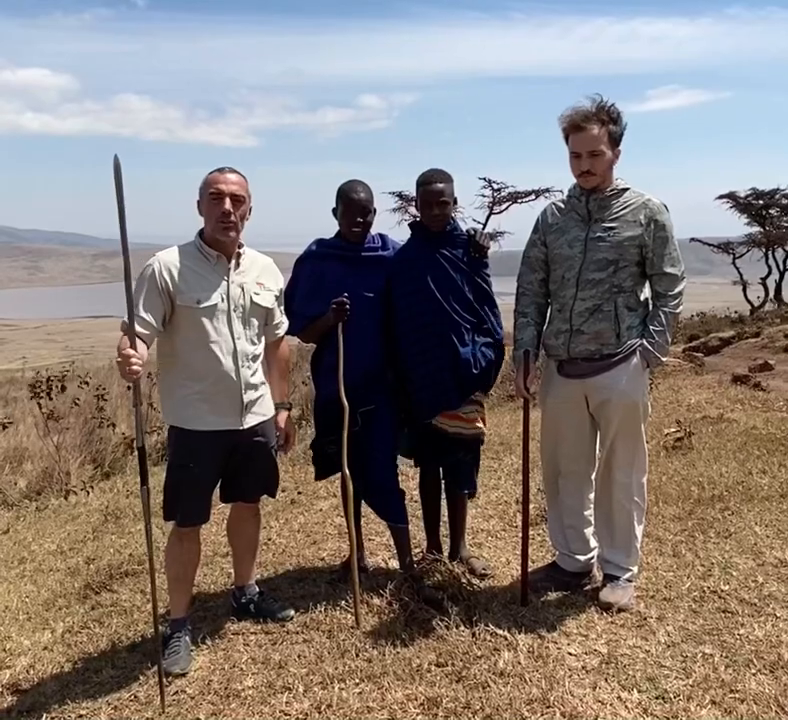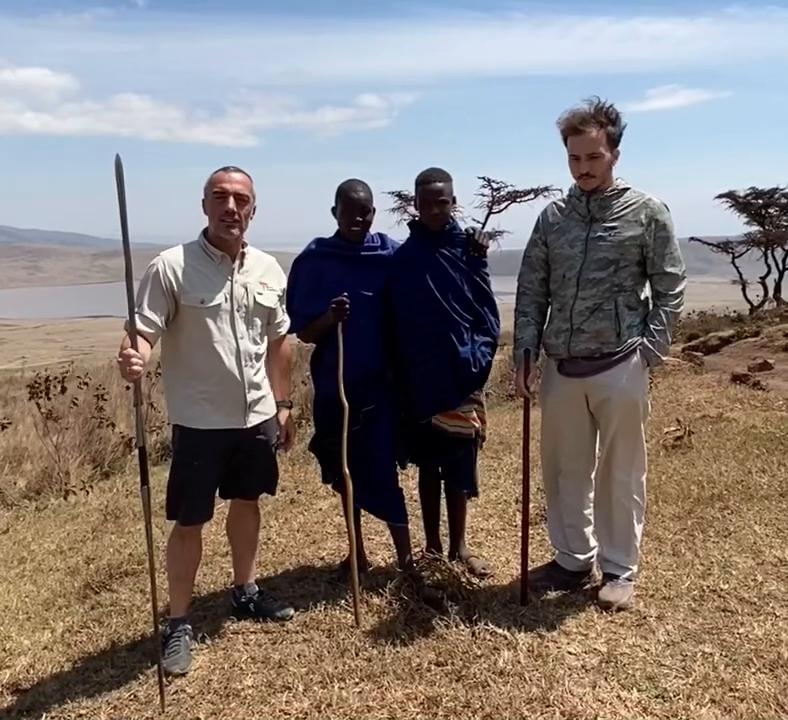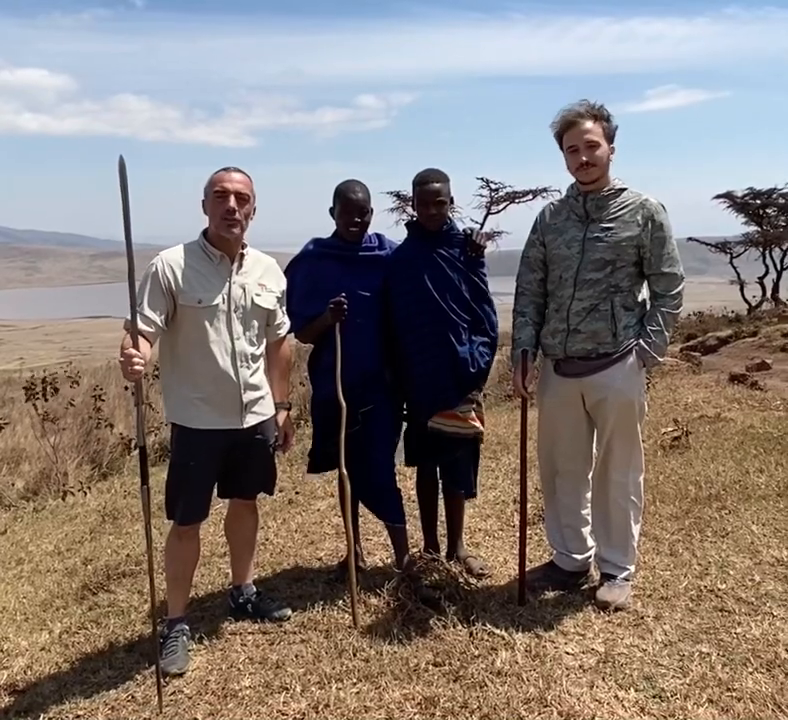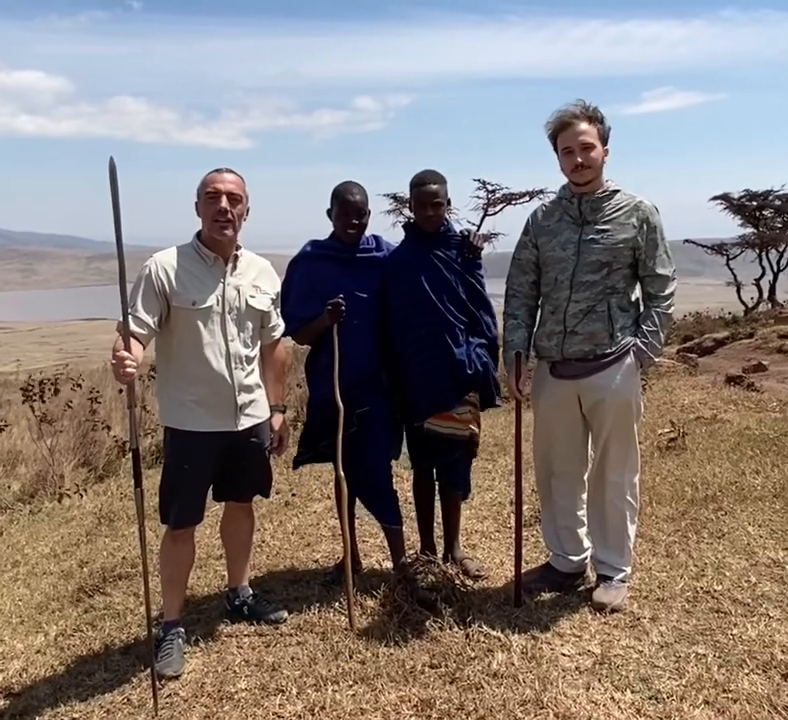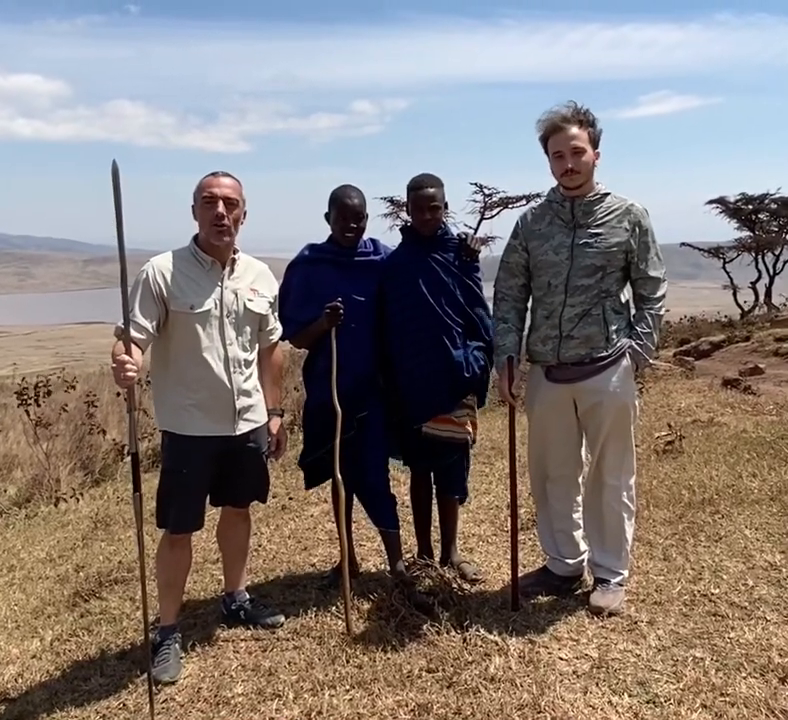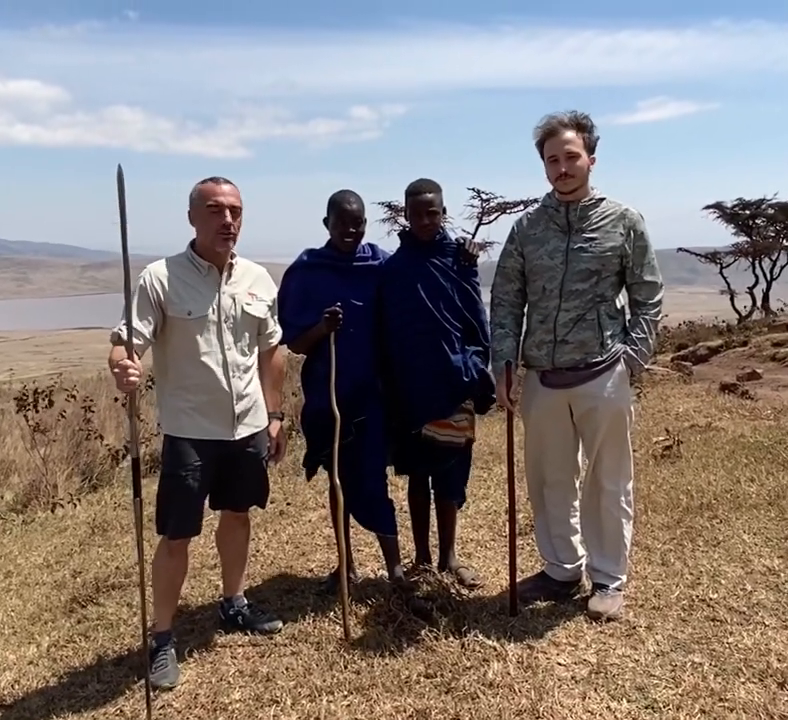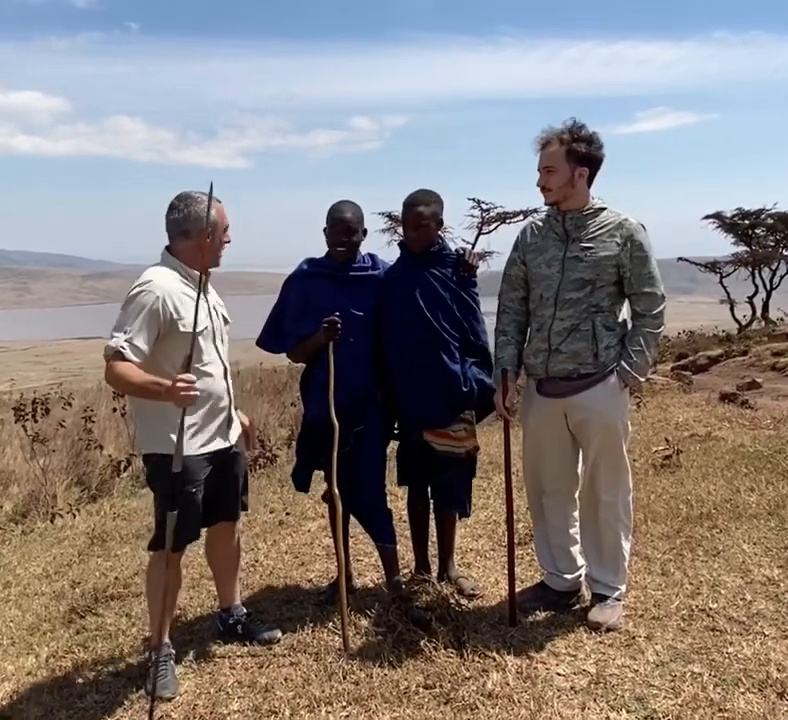
dt=0.5s
person 1, frame 1
left shoulder: (646, 213)
right shoulder: (552, 217)
left elbow: (669, 289)
right elbow: (530, 292)
left wrist: (648, 352)
right wrist: (524, 355)
left hip: (619, 368)
right hip: (560, 368)
left knee: (621, 474)
right knee: (564, 472)
left ankle: (620, 571)
right ankle: (574, 562)
person 1, frame 2
left shoulder: (647, 212)
right shoulder: (553, 216)
left elbow: (670, 289)
right elbow: (531, 290)
left wrist: (649, 350)
right wrist: (525, 353)
left hip: (620, 367)
right hip: (560, 367)
left knee: (621, 472)
right knee: (564, 470)
left ankle: (619, 569)
right ankle: (574, 559)
person 1, frame 3
left shoulder: (644, 212)
right shoulder: (550, 217)
left elbow: (669, 290)
right elbow: (529, 290)
left wrist: (647, 351)
right wrist: (522, 352)
left hip: (616, 367)
right hip: (557, 367)
left knee: (618, 472)
right knee: (561, 470)
left ankle: (617, 569)
right ankle: (571, 560)
person 1, frame 4
left shoulder: (637, 213)
right shoulder: (542, 218)
left elbow: (660, 290)
right elbow: (520, 292)
left wrist: (642, 352)
right wrist: (514, 355)
left hip: (613, 368)
right hip: (552, 369)
left knee: (614, 474)
right knee: (557, 472)
left ankle: (613, 570)
right ankle: (567, 561)
person 1, frame 5
left shoulder: (628, 216)
right shoulder: (531, 222)
left elbow: (652, 293)
right elbow: (508, 296)
left wrist: (637, 353)
right wrist: (505, 360)
left hip: (607, 371)
right hip: (546, 372)
left knee: (610, 477)
right knee: (551, 477)
left ankle: (610, 573)
right ankle: (563, 564)
person 1, frame 6
left shoulder: (623, 221)
right shoulder: (526, 227)
left elbow: (648, 297)
right elbow: (505, 300)
left wrist: (633, 358)
right wrist: (503, 366)
left hip: (603, 375)
right hip: (542, 378)
left knee: (608, 482)
right knee: (549, 482)
left ankle: (608, 578)
right ankle: (562, 570)
person 1, frame 7
left shoulder: (623, 232)
right shoulder: (531, 235)
left elbow: (650, 310)
right elbow: (511, 309)
left wrist: (629, 372)
right wrist: (505, 373)
left hip: (599, 387)
right hip: (541, 387)
left knee: (606, 492)
right knee: (548, 491)
left ankle: (608, 589)
right ankle: (561, 580)
person 2, frame 1
left shoulder: (265, 270)
right shoulder: (166, 267)
right elbow: (138, 332)
left wrist: (281, 406)
right wrist: (130, 357)
left hip: (255, 417)
right hip: (196, 423)
left knee: (247, 506)
right knee: (187, 524)
left ankle: (245, 593)
right ankle: (178, 625)
person 2, frame 2
left shoulder: (269, 269)
right shoulder: (171, 267)
right elbow: (142, 332)
left wrist: (283, 404)
right wrist: (133, 357)
left hip: (257, 416)
right hip: (200, 421)
left knee: (247, 502)
right knee: (189, 521)
left ankle: (246, 591)
right ankle: (178, 624)
person 2, frame 3
left shoulder: (268, 270)
right shoulder: (170, 266)
right elbow: (142, 330)
left wrist: (281, 406)
right wrist: (133, 357)
left hip: (254, 415)
right hip: (196, 419)
left knee: (244, 502)
right knee: (186, 521)
left ankle: (243, 592)
right ankle: (175, 623)
person 2, frame 4
left shoulder: (262, 272)
right shoulder: (164, 268)
right elbow: (135, 333)
left wrist: (277, 409)
right wrist: (126, 358)
left hip: (250, 418)
right hip: (191, 423)
left knee: (241, 505)
right knee: (181, 525)
left ankle: (239, 594)
right ankle: (171, 627)
person 2, frame 5
left shoulder: (259, 275)
right shoulder: (161, 272)
right elbow: (131, 338)
left wrist: (273, 412)
right wrist: (125, 363)
left hip: (247, 422)
right hip: (188, 426)
left knee: (238, 510)
right knee: (178, 529)
left ankle: (236, 599)
right ankle: (167, 632)
person 2, frame 6
left shoulder: (258, 278)
right shoulder: (159, 278)
left elbow: (270, 351)
right elbow: (126, 343)
left wrist: (274, 415)
right wrist: (123, 367)
left hip: (247, 427)
right hip: (189, 432)
left knee: (237, 515)
right knee: (176, 535)
left ankle: (234, 604)
right ankle: (162, 638)
person 2, frame 7
left shoulder: (203, 286)
right shoulder: (155, 289)
right elbow: (116, 367)
left wrist: (237, 414)
right wrist: (165, 389)
left hip: (222, 435)
right hip: (177, 446)
left knee: (225, 525)
right knee: (170, 545)
left ankle: (232, 614)
right ankle: (159, 648)
person 3, frame 1
left shoulder: (469, 248)
right shoulder: (404, 257)
left elbow: (485, 307)
right elbow: (398, 323)
left wrist: (484, 357)
right wrist: (402, 380)
left hip: (463, 374)
right hip: (422, 379)
left knee: (460, 464)
right knee: (429, 463)
left ankle: (459, 546)
right ankle: (433, 546)
person 3, frame 2
left shoulder: (467, 247)
right shoulder: (404, 256)
left elbow: (485, 307)
right elbow: (398, 321)
left wrist: (482, 355)
right wrist: (401, 378)
left hip: (463, 372)
right hip: (423, 377)
left knee: (460, 463)
right knee: (430, 462)
left ankle: (459, 544)
right ankle: (433, 545)
person 3, frame 3
left shoulder: (465, 248)
right shoulder: (401, 257)
left elbow: (483, 308)
right elbow: (395, 322)
left wrist: (480, 356)
right wrist: (399, 378)
left hip: (461, 373)
right hip: (421, 378)
left knee: (458, 464)
right knee: (426, 463)
left ankle: (456, 545)
right ankle: (430, 546)
person 3, frame 4
left shoulder: (462, 250)
right shoulder: (399, 259)
left elbow: (481, 310)
right elbow: (393, 324)
left wrist: (480, 361)
right wrist: (396, 379)
left hip: (458, 375)
right hip: (418, 379)
left knee: (454, 465)
right knee: (424, 465)
left ankle: (453, 547)
right ankle: (427, 548)
person 3, frame 5
left shoulder: (460, 254)
right shoulder: (395, 262)
left elbow: (477, 313)
right elbow: (389, 327)
left wrist: (478, 361)
right wrist: (392, 383)
left hip: (456, 379)
right hip: (414, 383)
left knee: (451, 469)
right knee: (421, 469)
left ankle: (450, 550)
right ankle: (424, 552)
person 3, frame 6
left shoulder: (458, 259)
right shoulder: (394, 266)
left elbow: (476, 318)
right elbow: (387, 332)
left wrist: (476, 369)
right wrist: (391, 388)
left hip: (453, 383)
right hip: (412, 388)
left knee: (450, 474)
right knee: (418, 473)
left ankle: (448, 555)
right ankle: (422, 557)
person 3, frame 7
left shoulder: (457, 270)
right shoulder: (394, 276)
left elbow: (474, 331)
right elbow: (388, 340)
left wrist: (475, 381)
right wrist: (390, 396)
left hip: (452, 395)
right hip: (413, 398)
left knee: (450, 484)
right knee: (418, 484)
left ankle: (448, 565)
right ankle: (421, 566)
person 4, frame 1
left shoulder: (393, 255)
right shoulder: (314, 260)
right elbow: (303, 332)
right wrist: (329, 319)
left hip: (382, 383)
right hip: (336, 383)
left knee: (382, 471)
right knee: (350, 469)
left ankle: (406, 559)
right ankle: (357, 551)
person 4, frame 2
left shoulder: (392, 254)
right shoulder: (314, 260)
right elbow: (303, 332)
right wrist: (328, 319)
left hip: (381, 381)
right hip: (335, 382)
left knee: (382, 471)
right knee: (347, 469)
left ankle: (406, 557)
right ankle: (357, 551)
person 4, frame 3
left shoulder: (390, 254)
right shoulder: (311, 260)
right elbow: (301, 333)
right wrist: (326, 319)
left hip: (379, 382)
right hip: (333, 383)
left knee: (379, 470)
right knee: (346, 468)
left ankle: (403, 556)
right ankle: (355, 551)
person 4, frame 4
left shoulder: (386, 256)
right shoulder: (309, 262)
right elbow: (298, 335)
right wrist: (324, 320)
left hip: (377, 383)
right hip: (330, 383)
left knee: (376, 471)
right knee: (345, 469)
left ankle: (399, 558)
right ankle: (351, 552)
person 4, frame 5
left shoulder: (384, 260)
right shoulder: (307, 266)
right elbow: (295, 339)
right wrist: (322, 324)
left hip: (374, 387)
right hip: (328, 387)
left knee: (373, 475)
right knee: (341, 474)
left ankle: (396, 561)
right ankle: (348, 557)
person 4, frame 6
left shoulder: (382, 265)
right shoulder: (305, 271)
right elbow: (295, 343)
right wrist: (320, 328)
left hip: (371, 391)
right hip: (326, 392)
left knee: (371, 479)
right knee: (339, 478)
left ankle: (395, 566)
right ankle: (346, 564)
person 4, frame 7
left shoulder: (381, 275)
right shoulder: (304, 280)
right elbow: (294, 353)
right wrist: (319, 337)
left hip: (370, 402)
right hip: (325, 403)
left knee: (369, 490)
right knee: (338, 489)
left ankle: (393, 575)
right ankle: (344, 574)
